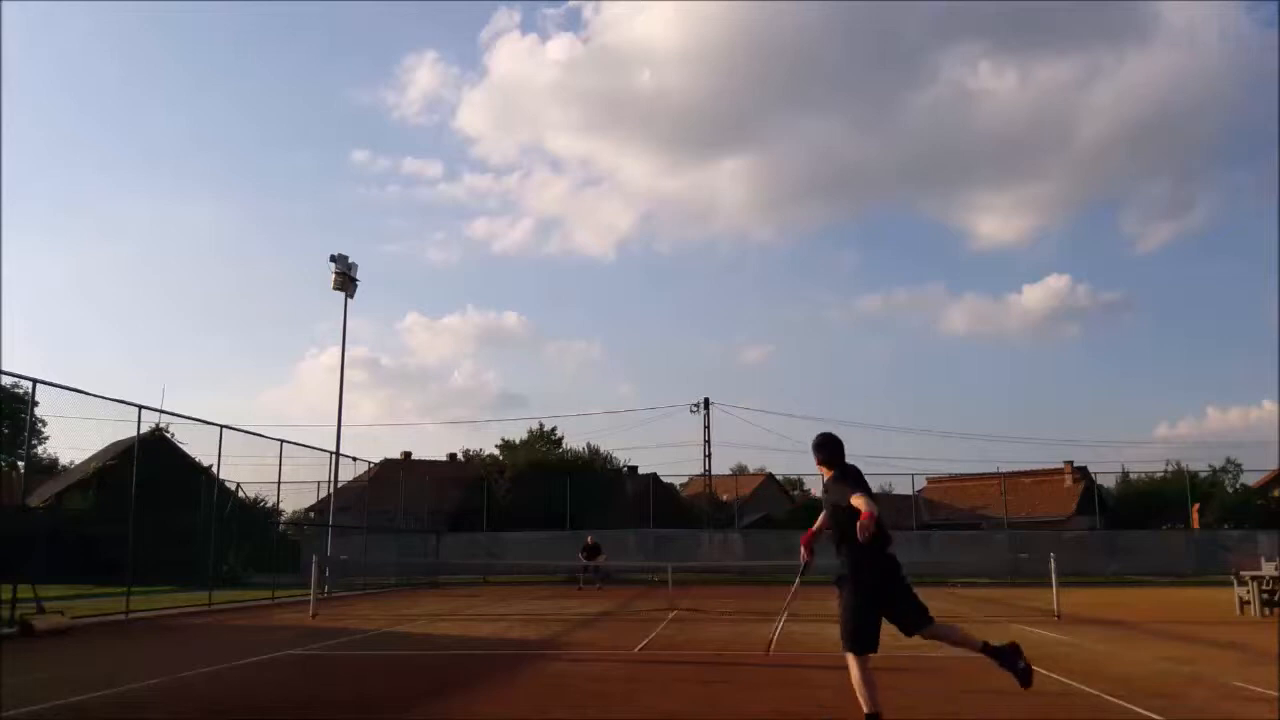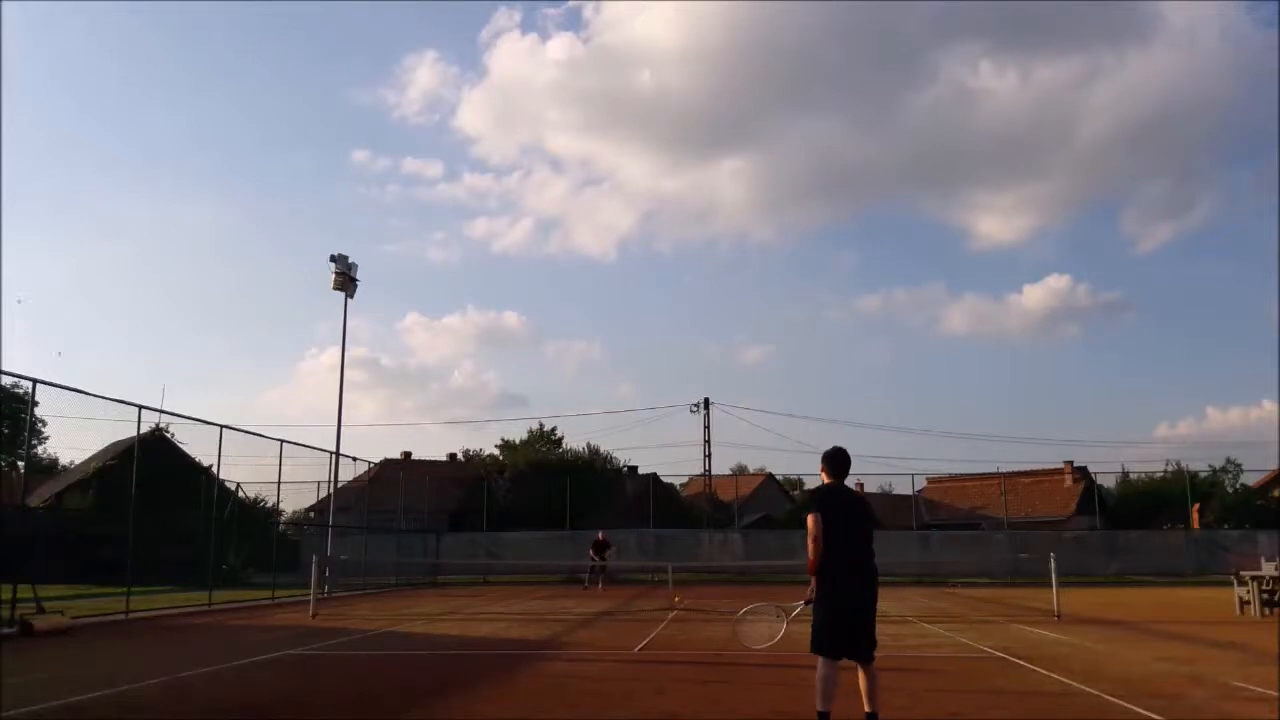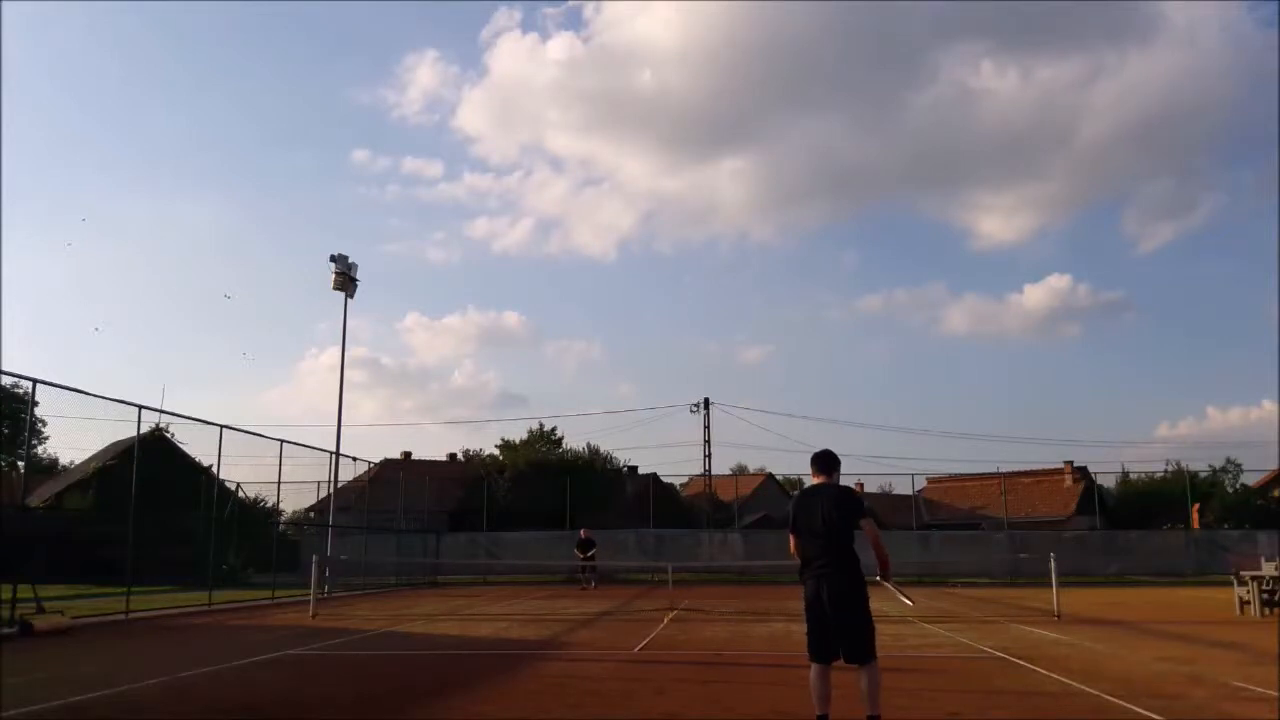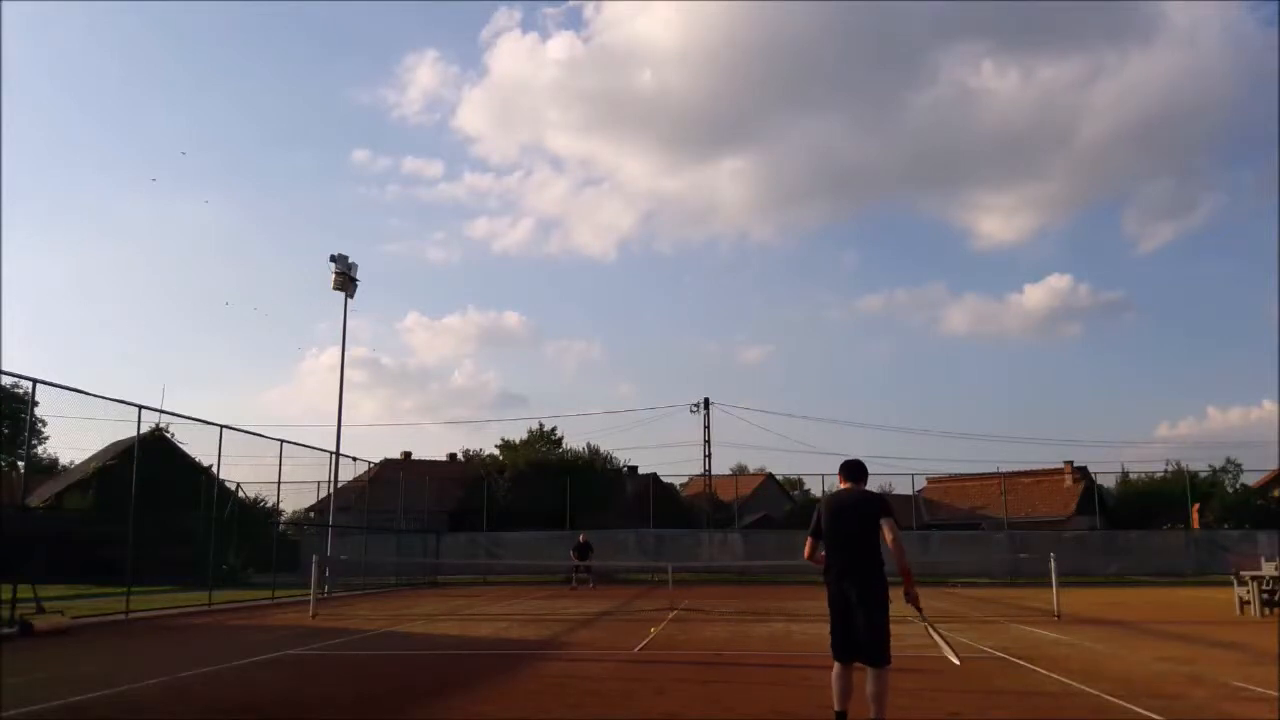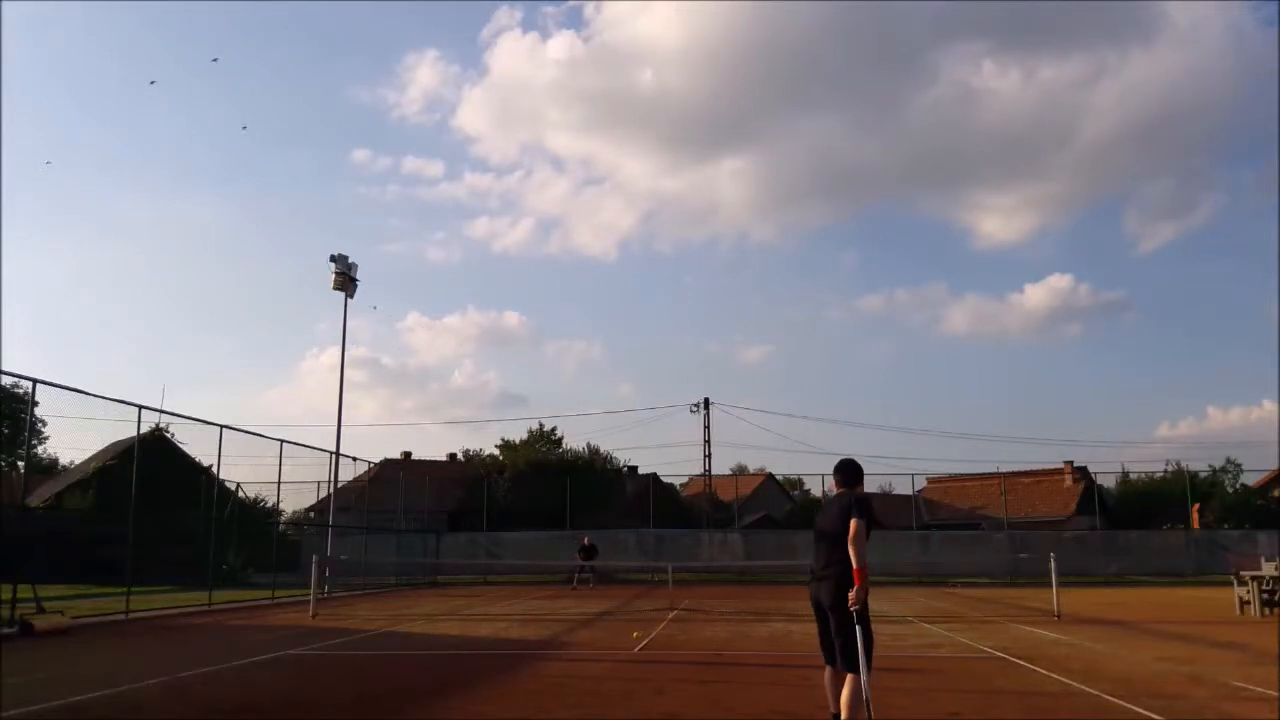
dt=1s
person 1, frame 1
left shoulder: (840, 483)
right shoulder: (848, 473)
left elbow: (864, 501)
left wrist: (867, 516)
right wrist: (810, 536)
left hip: (862, 577)
right hip: (884, 570)
left knee: (855, 654)
right knee: (926, 627)
right ankle: (1002, 654)
person 1, frame 2
left shoulder: (818, 495)
right shoulder: (860, 500)
left elbow: (815, 534)
right elbow: (865, 543)
left wrist: (814, 573)
left hip: (834, 583)
right hip: (866, 582)
left knee: (827, 658)
right knee: (864, 658)
person 1, frame 3
left shoulder: (799, 500)
right shoulder: (845, 495)
right elbow: (873, 535)
right wrist: (884, 566)
left hip: (813, 583)
right hip: (846, 581)
left knee: (820, 661)
right knee: (865, 659)
person 1, frame 4
left shoulder: (826, 503)
right shoulder: (875, 500)
left elbow: (809, 553)
right elbow: (893, 538)
right wrist: (908, 582)
left hip: (837, 586)
right hip: (869, 583)
left knee: (842, 660)
right knee: (877, 662)
person 1, frame 5
left shoulder: (825, 508)
right shoulder: (858, 501)
right elbow: (855, 537)
right wrist: (860, 583)
left hip: (818, 588)
right hip: (842, 588)
left knee: (834, 663)
right knee: (856, 668)
